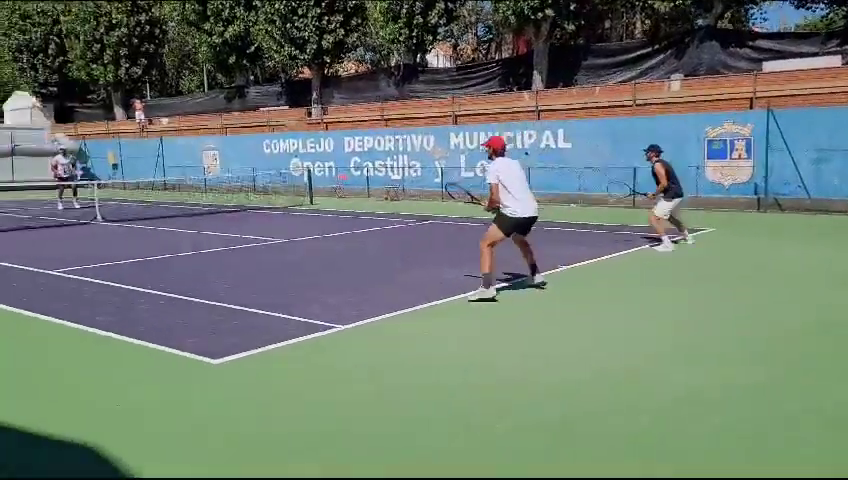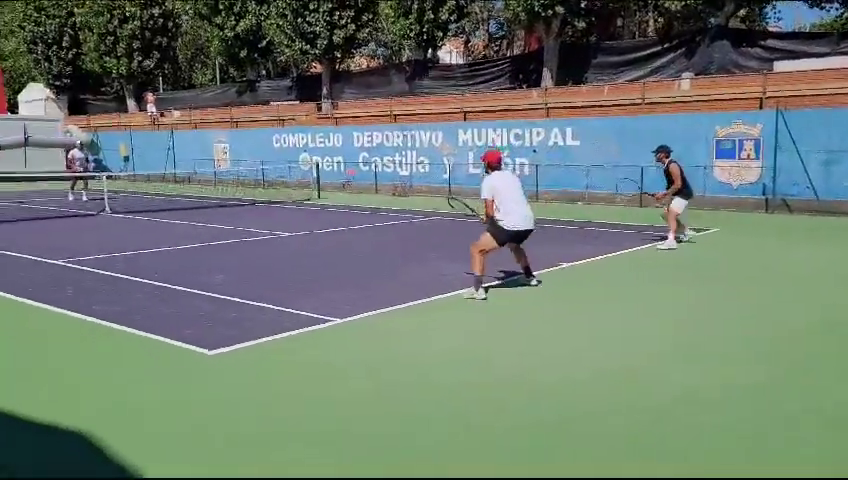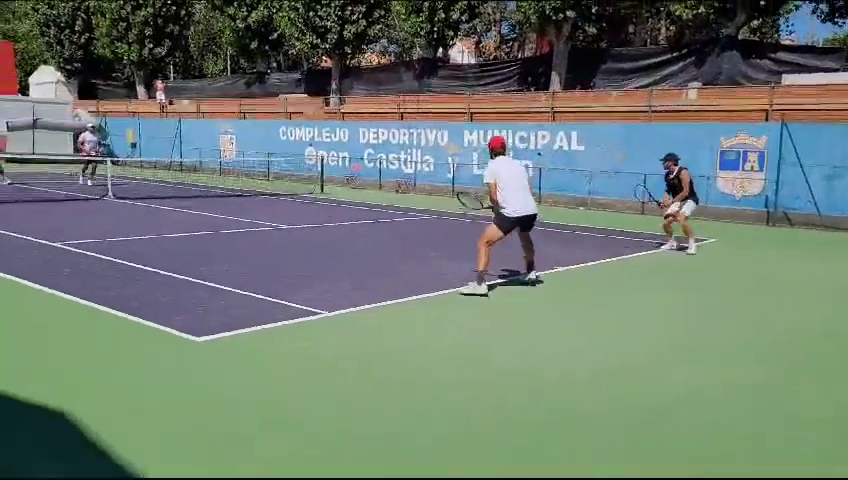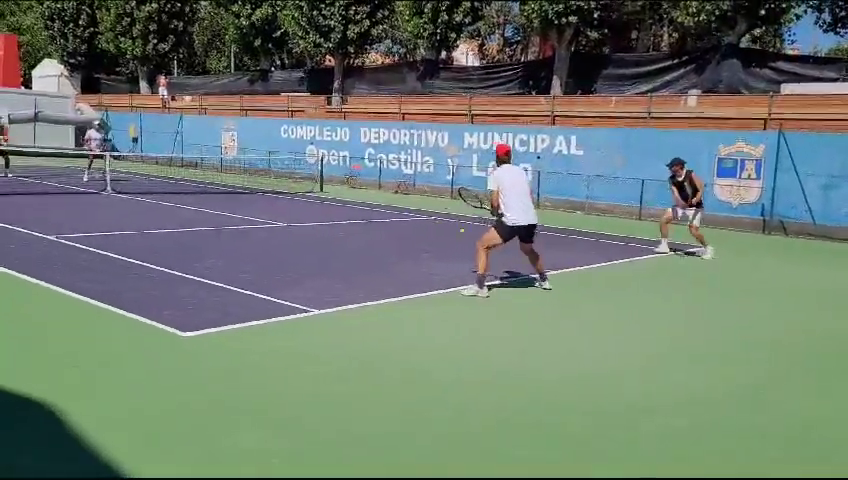
dt=0.2s
person 1, frame 1
left shoulder: (493, 167)
right shoulder: (515, 164)
left elbow: (495, 198)
left wrist: (489, 206)
right wrist: (497, 205)
left hip: (514, 214)
right hip: (532, 212)
left knee: (486, 245)
right knee: (519, 240)
left ankle: (487, 288)
right ankle: (535, 275)
person 1, frame 2
left shoulder: (488, 182)
right shoulder: (512, 177)
left elbow: (489, 213)
left wrist: (488, 221)
right wrist: (495, 219)
left hip: (509, 226)
right hip: (528, 223)
left knee: (477, 250)
right knee: (514, 245)
left ankle: (477, 289)
right ankle: (530, 276)
person 1, frame 3
left shoulder: (491, 167)
right shoulder: (518, 164)
left elbow: (493, 196)
left wrist: (496, 207)
left hip: (510, 213)
right hip: (531, 211)
left knee: (484, 243)
right knee: (524, 236)
left ankle: (479, 283)
right ankle: (531, 272)
person 1, frame 4
left shoulder: (496, 174)
right shoulder: (522, 172)
left elbow: (495, 203)
left wrist: (495, 212)
left hip: (511, 221)
right hip: (531, 220)
left knee: (482, 246)
right knee: (528, 249)
left ankle: (480, 286)
right ankle: (543, 280)
